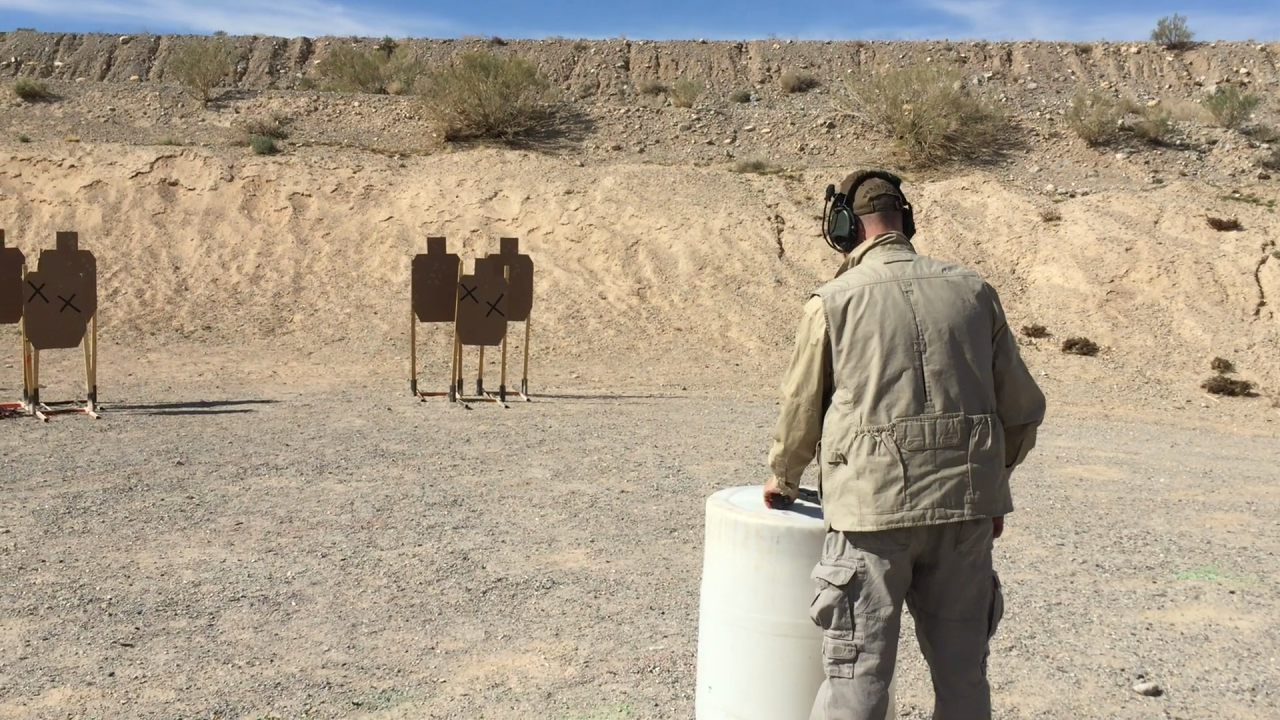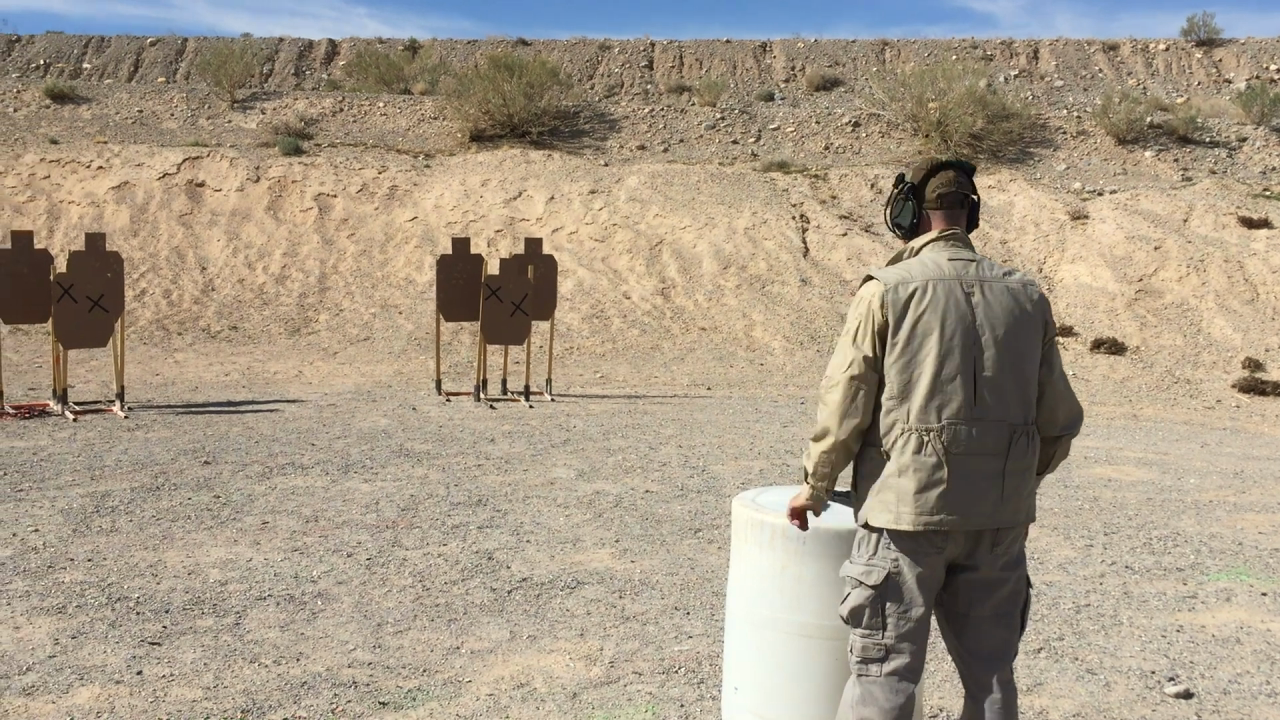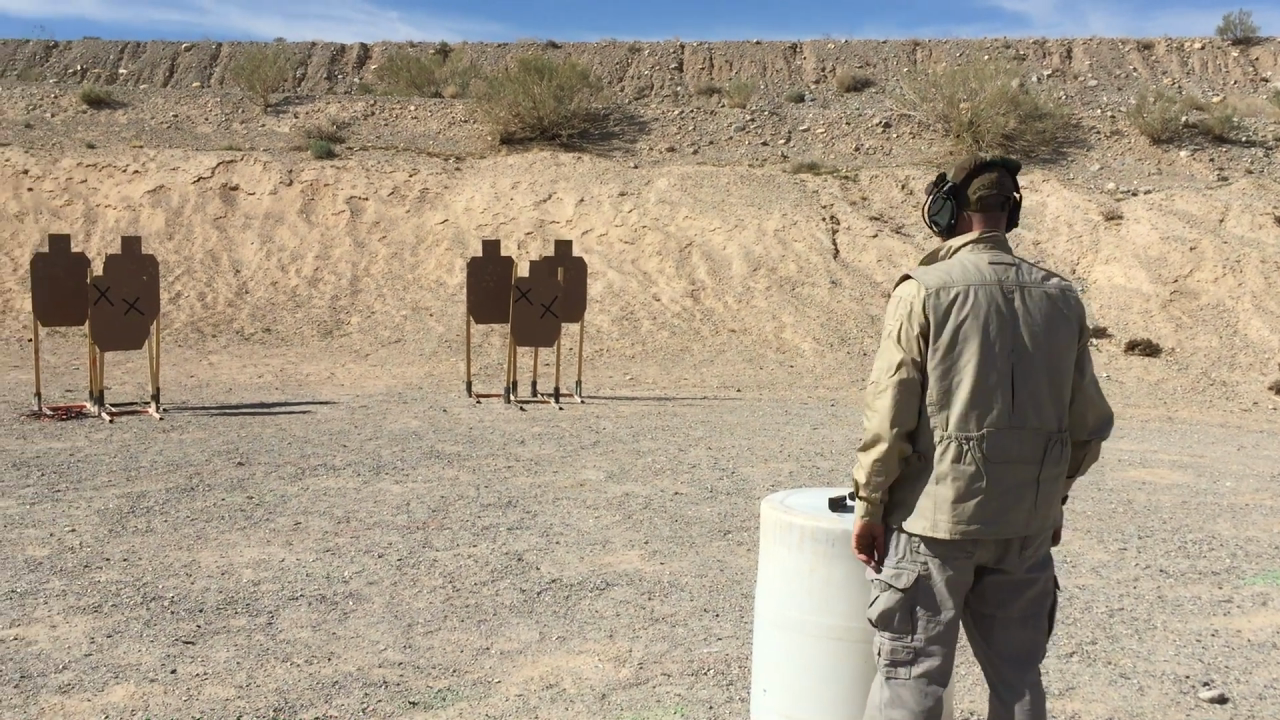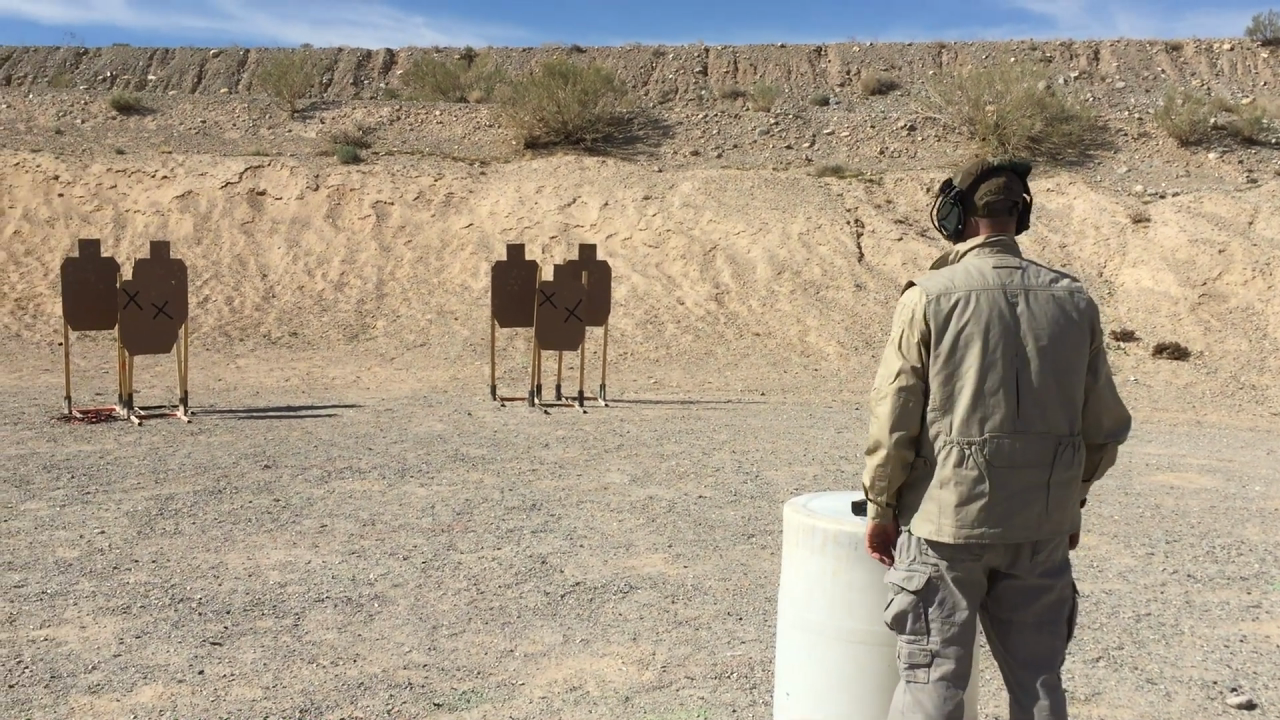
dt=0.5s
person 1, frame 1
left shoulder: (832, 303)
right shoulder: (972, 290)
left elbow: (800, 409)
right elbow: (1021, 407)
left wrist: (782, 480)
right wrist: (992, 482)
left hip: (874, 508)
right hip: (966, 507)
left knee: (857, 671)
right knee: (961, 667)
person 1, frame 2
left shoulder: (887, 290)
right shoulder: (1026, 295)
left elbow: (843, 407)
right elbow: (1058, 417)
left wrist: (814, 486)
left hip: (906, 509)
right hip: (997, 515)
left knee: (882, 671)
right knee: (989, 671)
person 1, frame 3
left shoulder: (925, 292)
right shoulder: (1061, 298)
left elbow: (889, 415)
right elbow: (1087, 423)
left wrist: (868, 505)
right wrist: (1053, 496)
left hip: (936, 515)
right hip: (1025, 521)
person 1, frame 4
left shoulder: (930, 297)
right shoulder: (1073, 301)
left elbow: (893, 418)
right elbow: (1104, 424)
left wrist: (880, 507)
right wrist: (1072, 498)
left hip: (948, 518)
right hip: (1041, 524)
